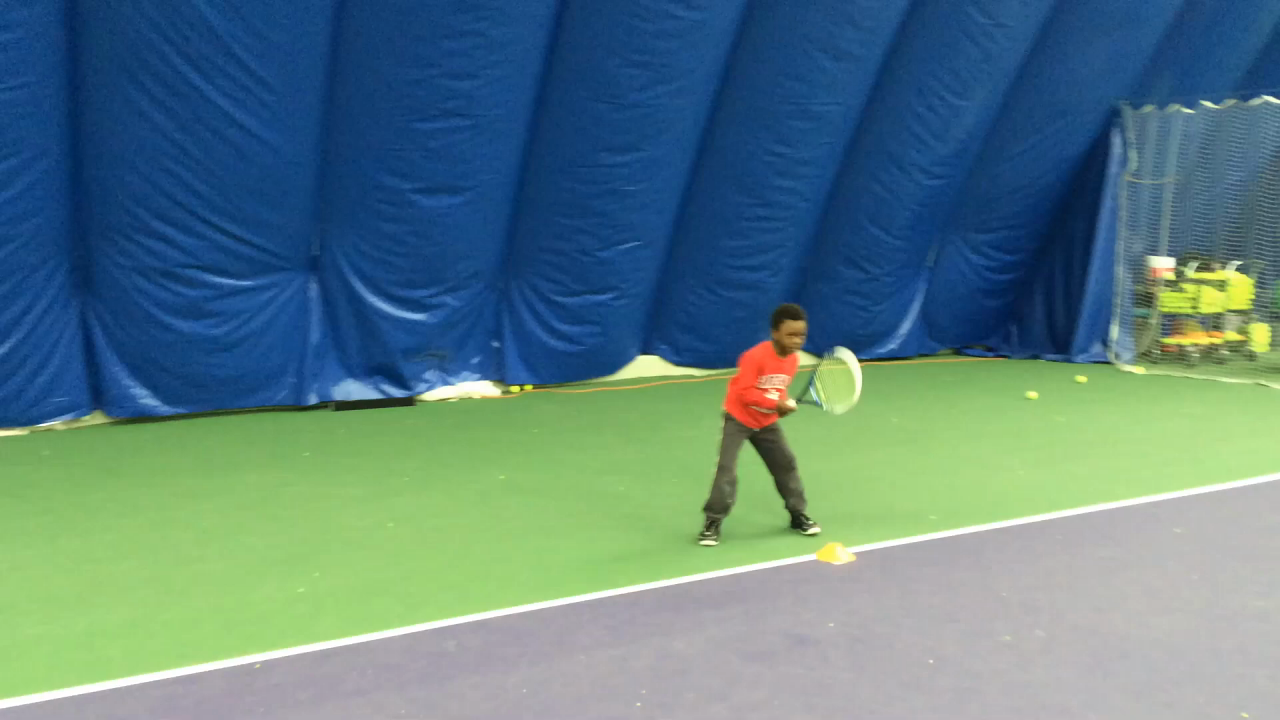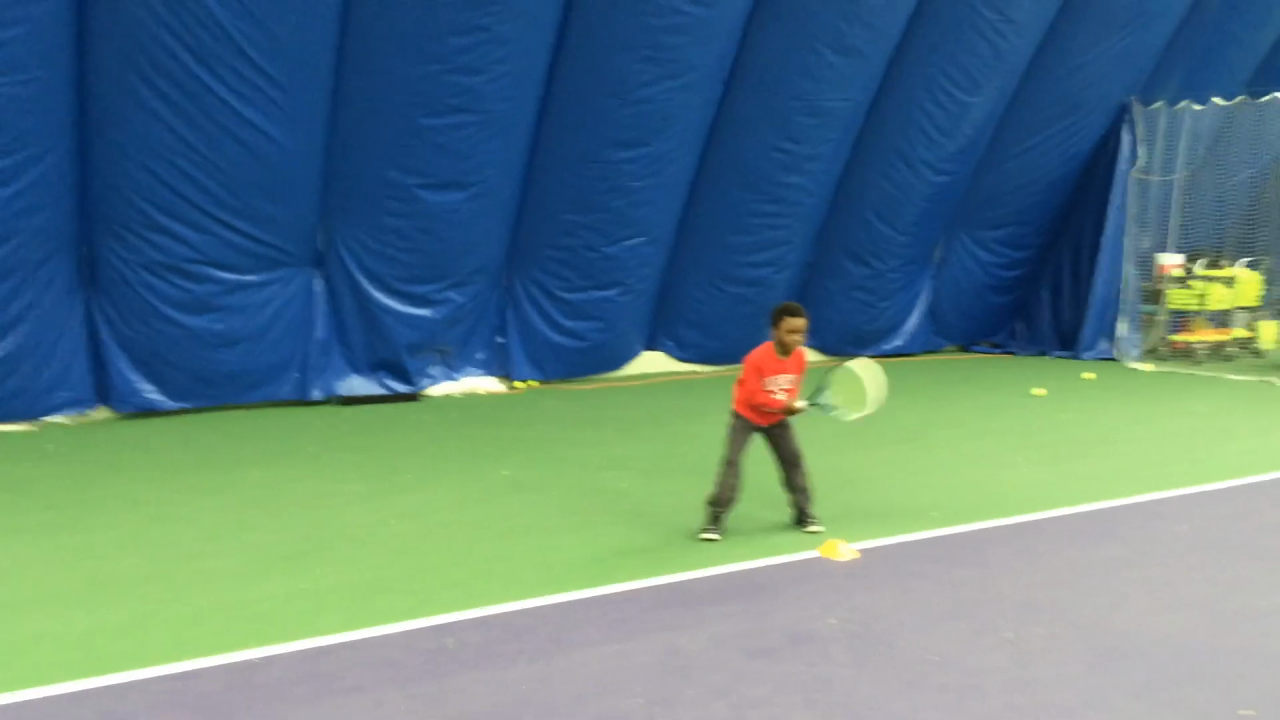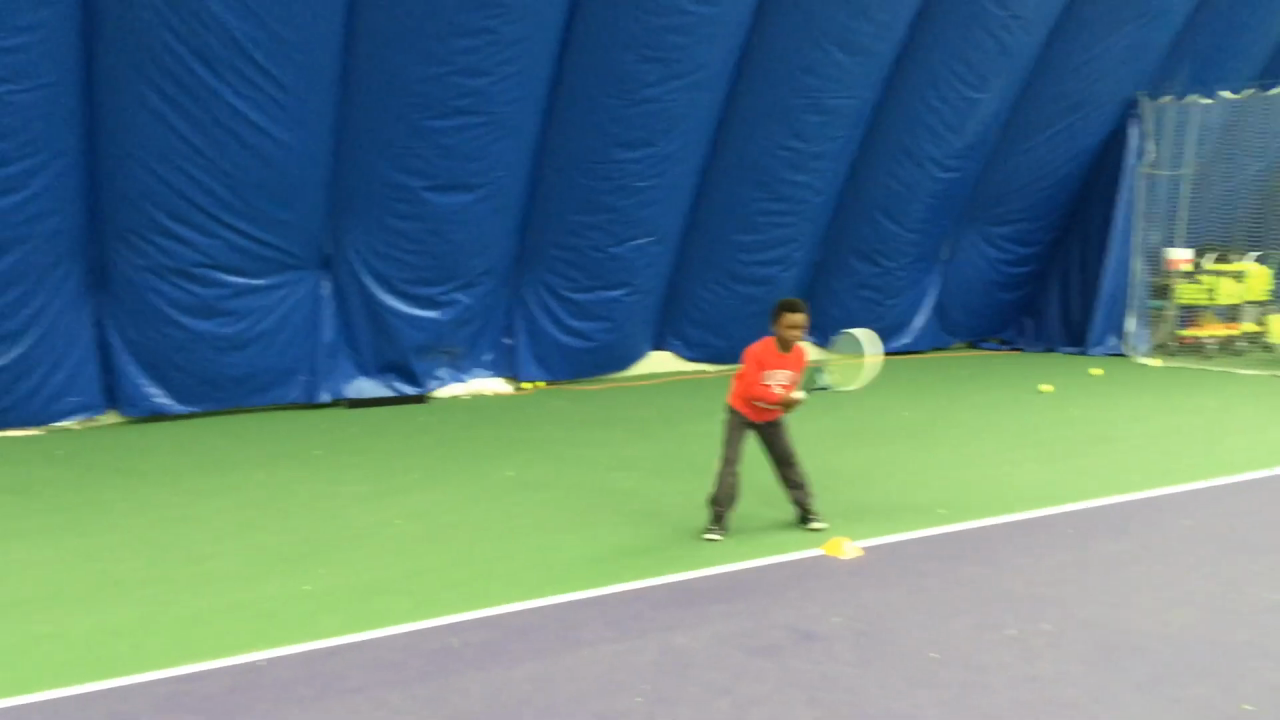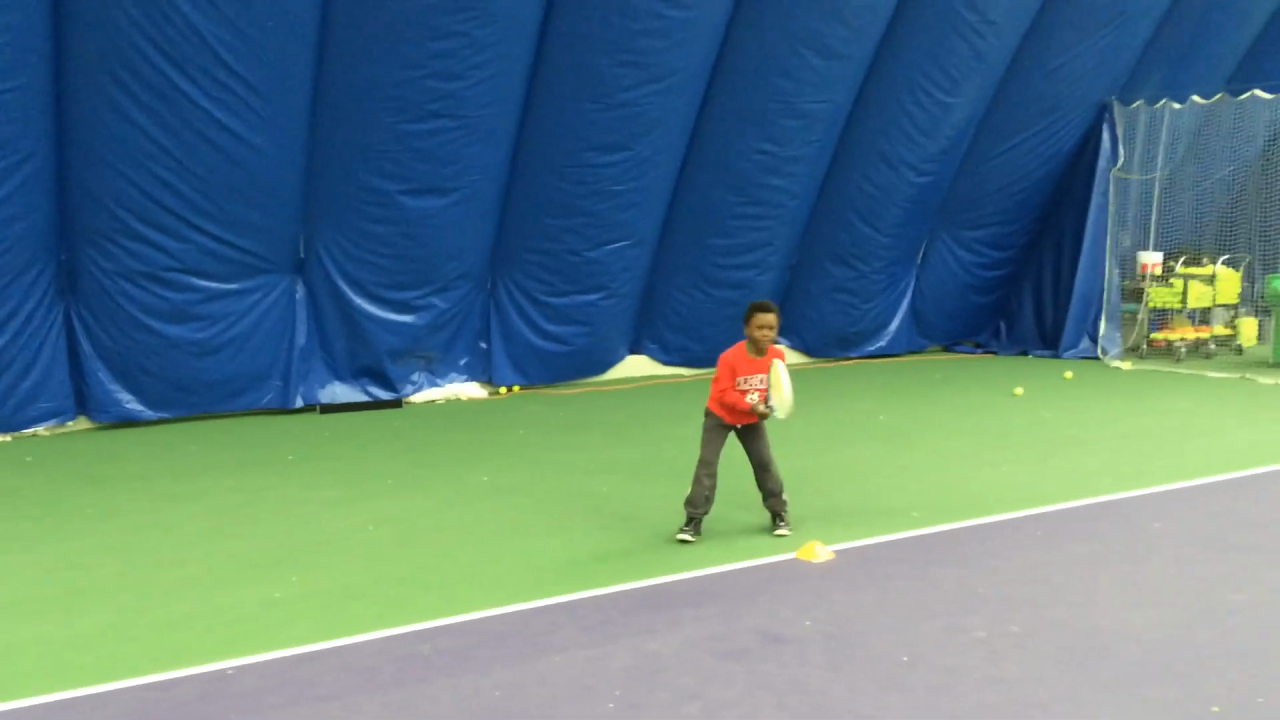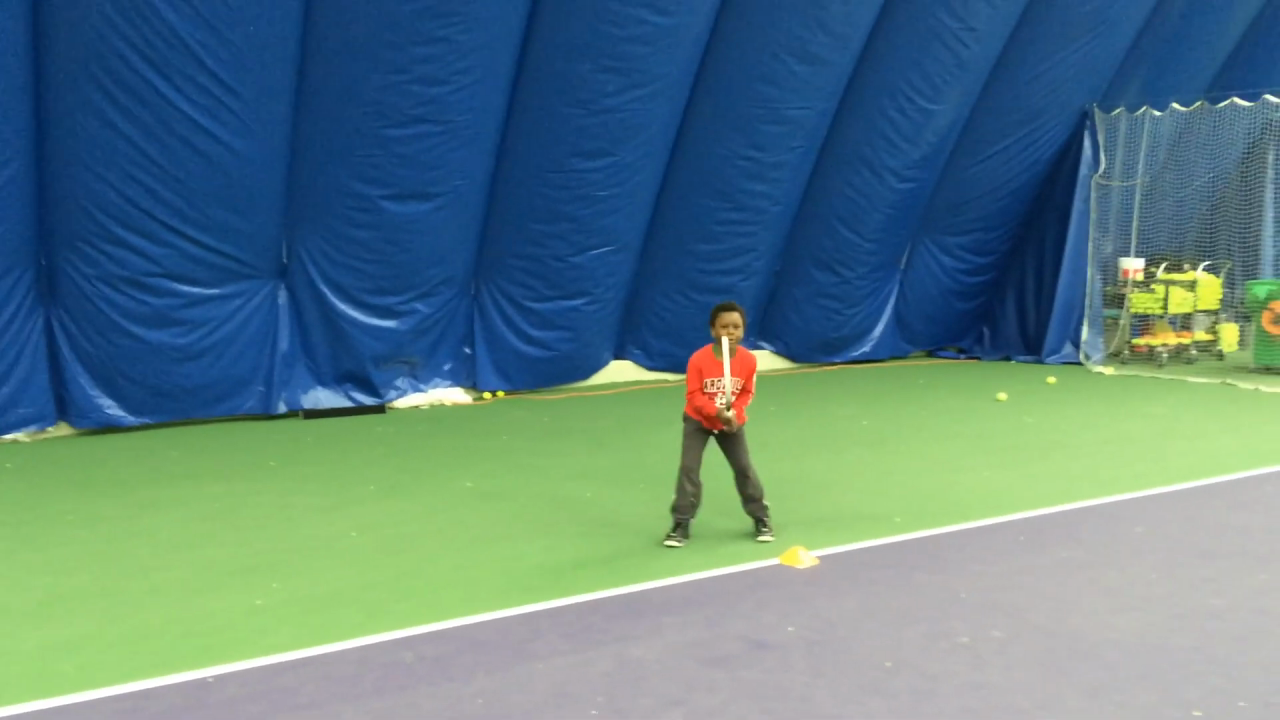
dt=0.2s
person 1, frame 1
left shoulder: (792, 359)
right shoulder: (755, 357)
right elbow: (745, 392)
left wrist: (786, 403)
right wrist: (776, 403)
left hip: (767, 421)
right hip: (739, 419)
left knee: (786, 463)
right knee: (726, 468)
left ankle: (798, 514)
right ankle: (713, 522)
person 1, frame 2
left shoulder: (799, 357)
right shoulder: (756, 358)
left elbow: (793, 387)
right elbow: (752, 396)
left wrist: (794, 403)
right wrist: (783, 404)
left hip: (777, 418)
right hip: (746, 416)
left knee: (793, 459)
right knee: (732, 462)
left ankle: (803, 511)
right ankle: (716, 516)
person 1, frame 3
left shoulder: (798, 354)
right shoulder: (756, 352)
left elbow: (791, 383)
right elbow: (750, 389)
left wrist: (791, 398)
right wrist: (780, 398)
left hip: (772, 415)
right hip: (742, 412)
left knee: (787, 458)
right knee: (729, 461)
left ankle: (805, 508)
right ankle: (718, 517)
person 1, frame 4
left shoulder: (777, 356)
right shoulder: (730, 357)
left elbow: (772, 388)
right elbow: (724, 393)
left wrist: (764, 407)
right wrist: (748, 407)
left hip: (753, 418)
right hip: (720, 415)
left knee: (765, 463)
right knee: (707, 464)
left ankle: (778, 513)
right ankle: (694, 519)
person 1, frame 5
left shoulder: (748, 358)
right shoulder: (699, 359)
left elbow: (747, 392)
right elbow: (694, 395)
left wrist: (733, 412)
right wrist: (716, 411)
left hip: (732, 422)
right hip: (698, 420)
left knee: (745, 469)
right knee: (688, 469)
left ankle: (761, 518)
right ankle: (681, 523)
